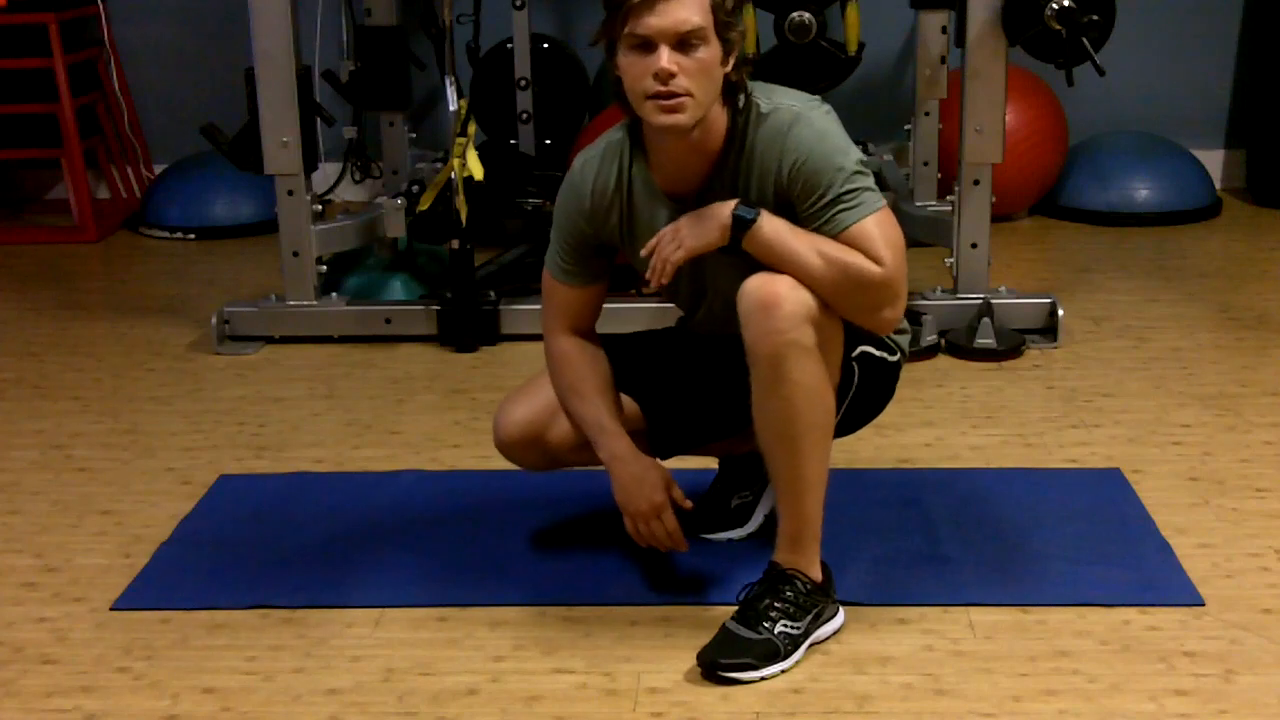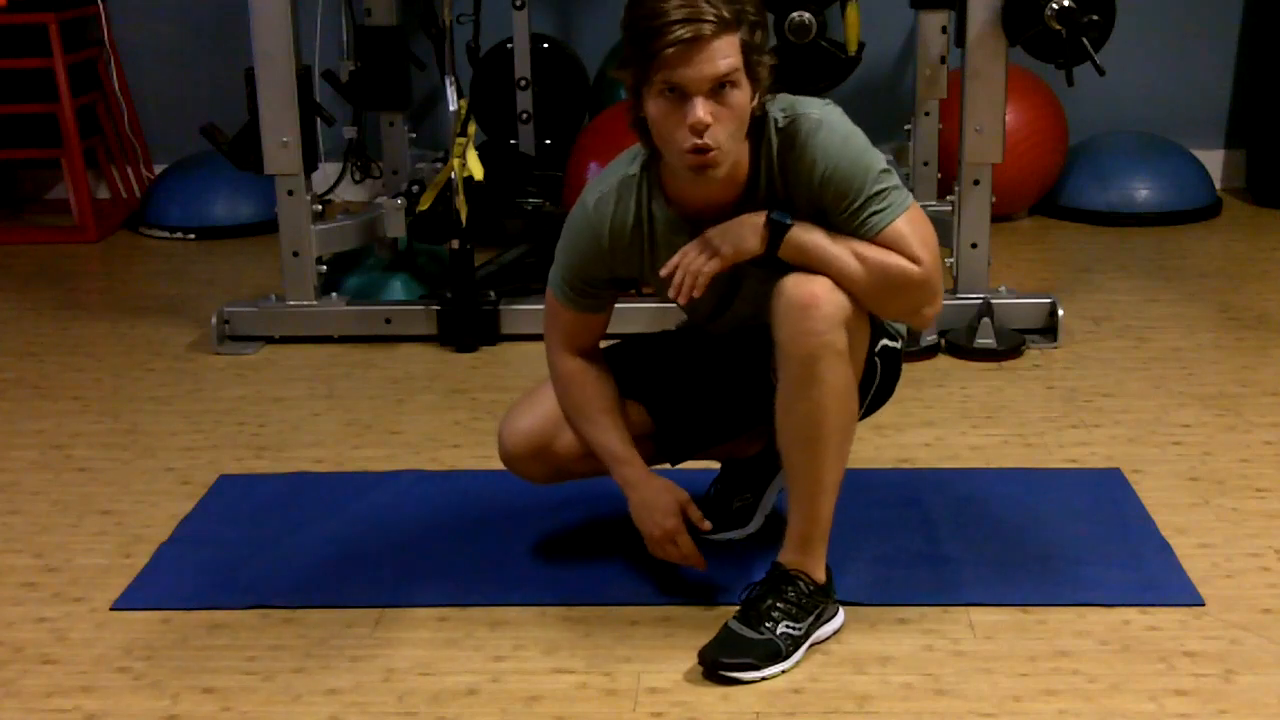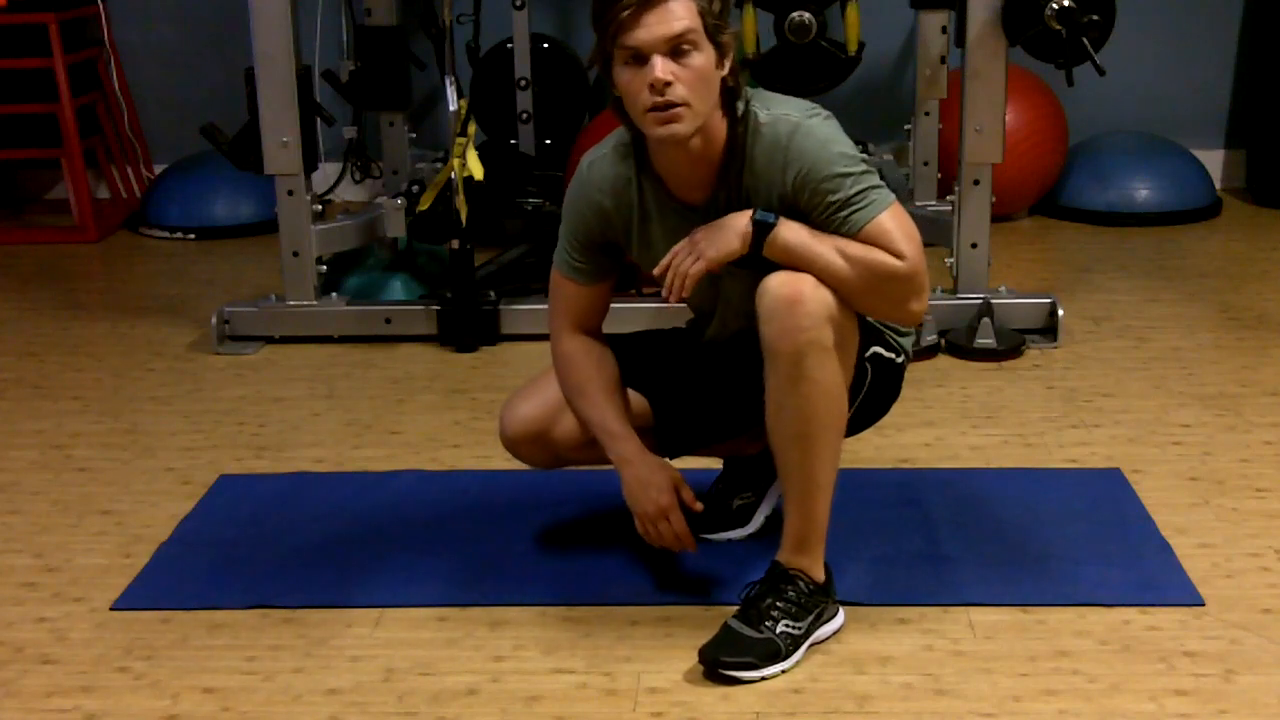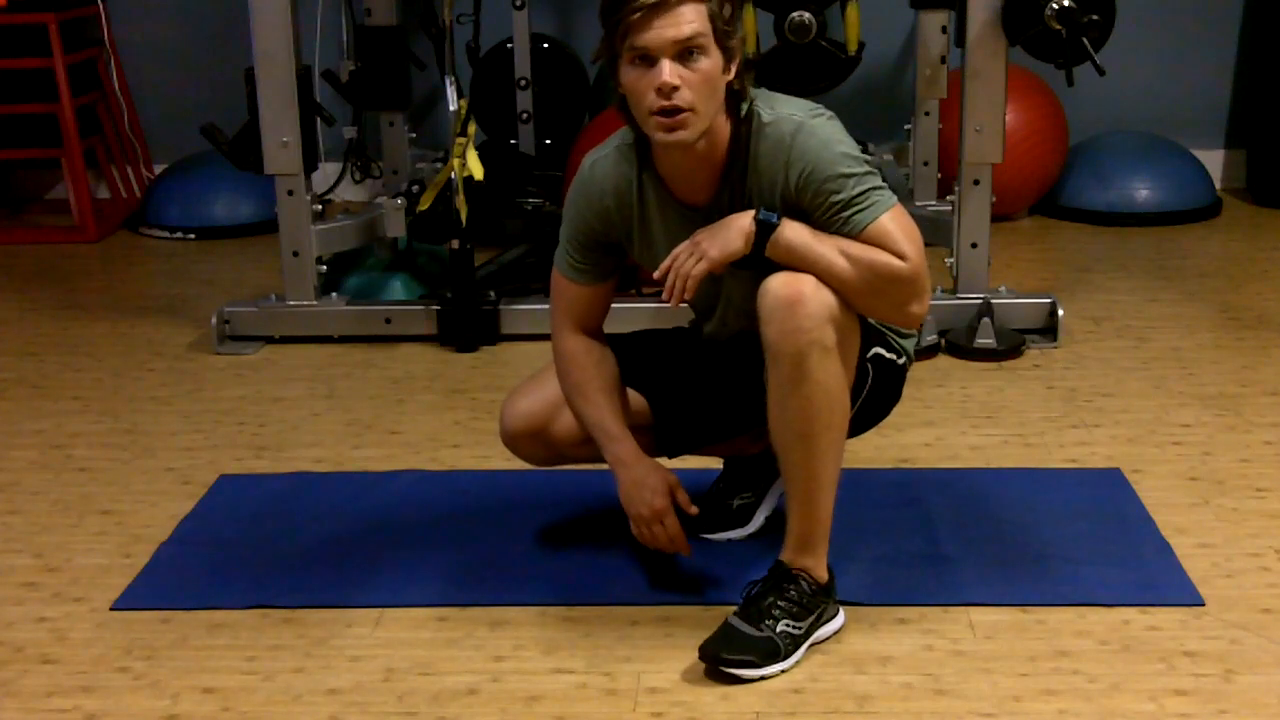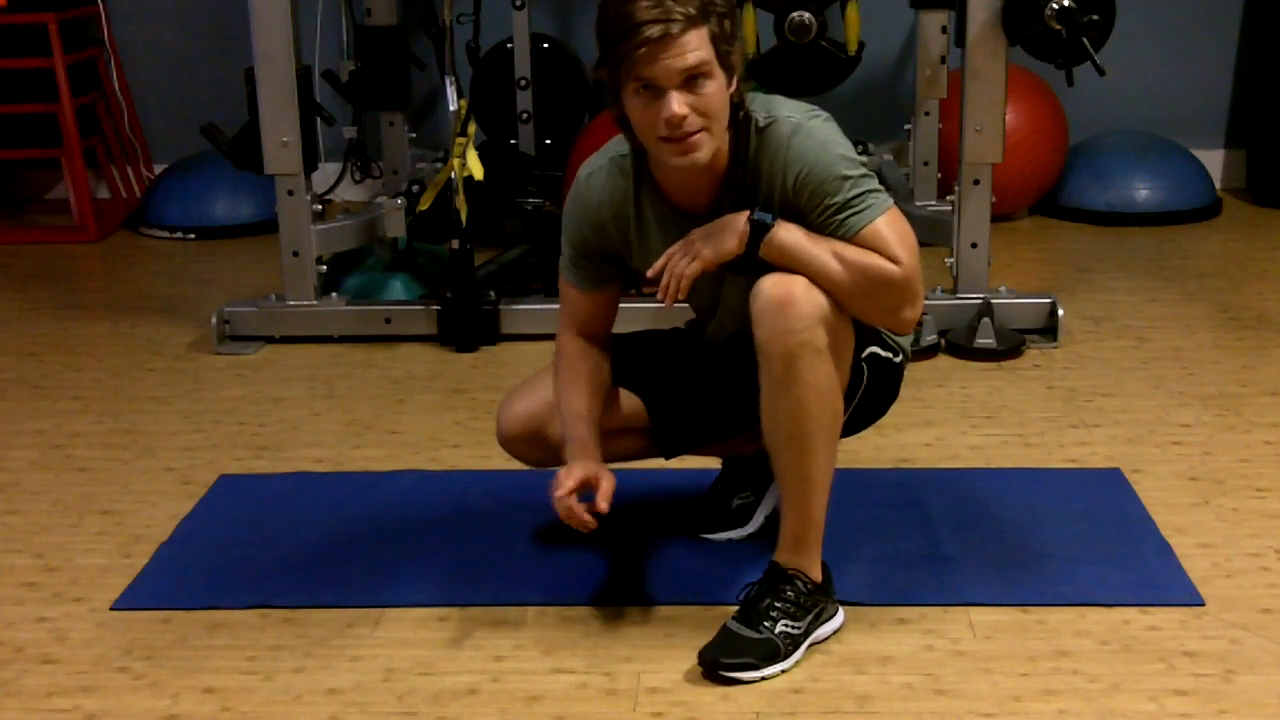
dt=1s
person 1, frame 1
left shoulder: (796, 132)
right shoulder: (595, 179)
left elbow: (884, 299)
right elbow: (568, 330)
left wrist: (739, 220)
right wrist: (624, 456)
left hip: (840, 358)
right hip: (716, 352)
left knee: (771, 299)
right knee: (523, 430)
left ankle: (802, 583)
right ankle: (748, 454)
person 1, frame 2
left shoulder: (816, 140)
right shoulder: (607, 211)
left elbow: (923, 296)
right elbow: (570, 350)
left wrist: (772, 230)
right wrist: (638, 480)
left hip: (836, 352)
right hip: (712, 357)
left knee: (808, 297)
right knee: (527, 445)
left ankle: (806, 583)
right ankle: (752, 452)
person 1, frame 3
left shoulder: (799, 140)
right shoulder: (603, 181)
left elbow: (909, 293)
right elbow: (575, 330)
left wrist: (758, 228)
right wrist: (633, 457)
left hip: (845, 356)
right hip: (724, 355)
left knee: (791, 296)
right knee: (529, 428)
left ankle: (804, 581)
right ankle: (757, 451)
person 1, frame 4
left shoulder: (801, 140)
right shoulder: (604, 179)
left elbow: (910, 295)
right elbow: (576, 329)
left wrist: (762, 228)
right wrist: (629, 459)
left hip: (847, 359)
right hip: (725, 355)
left knee: (792, 297)
right knee: (529, 424)
left ankle: (806, 581)
right ankle: (756, 452)
person 1, frame 5
left shoulder: (801, 143)
right shoulder: (600, 189)
left elbow: (903, 300)
right elbow: (583, 334)
left wrist: (756, 230)
right wrist: (586, 452)
left hip: (843, 359)
right hip: (726, 355)
left knee: (785, 298)
right knee: (527, 426)
left ankle: (803, 583)
right ankle: (753, 451)
